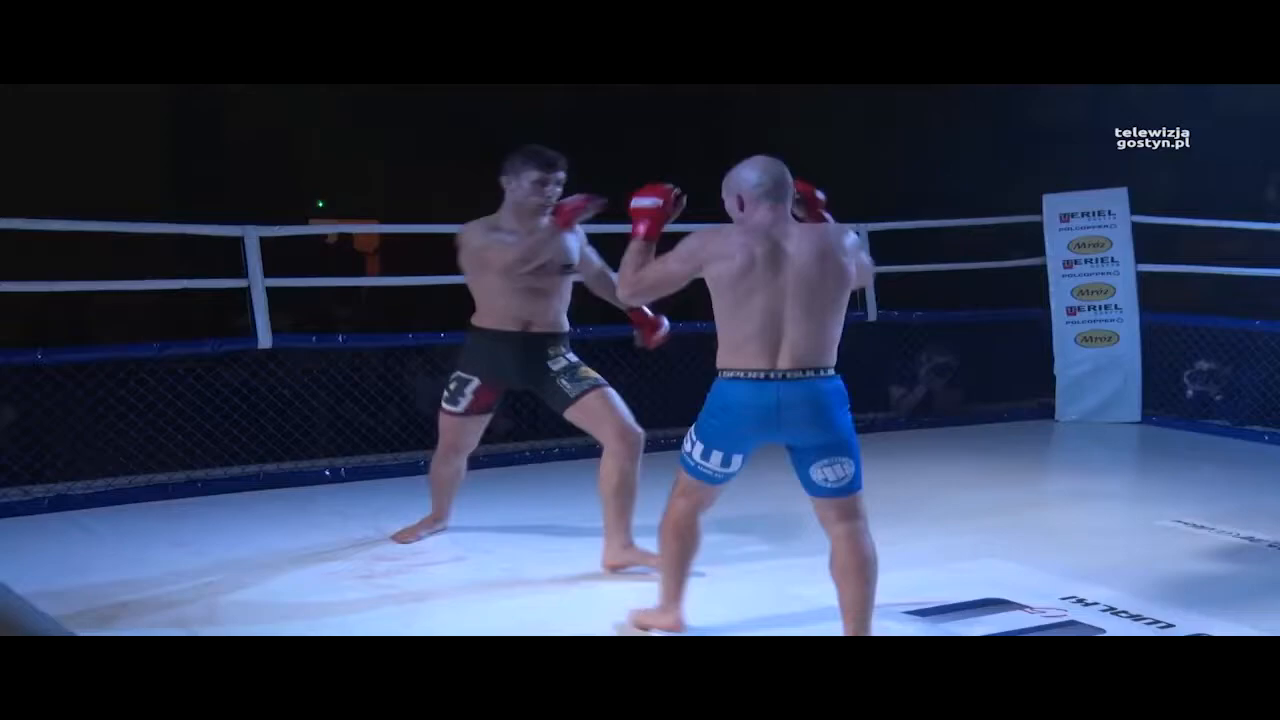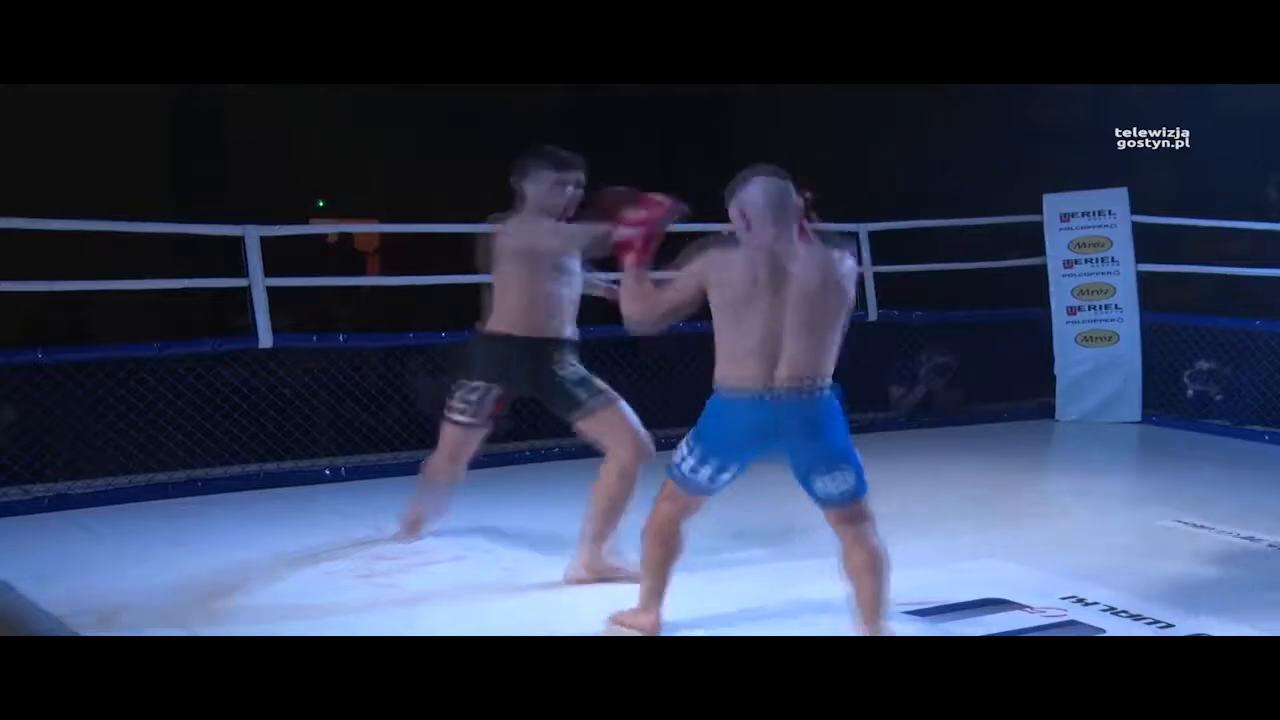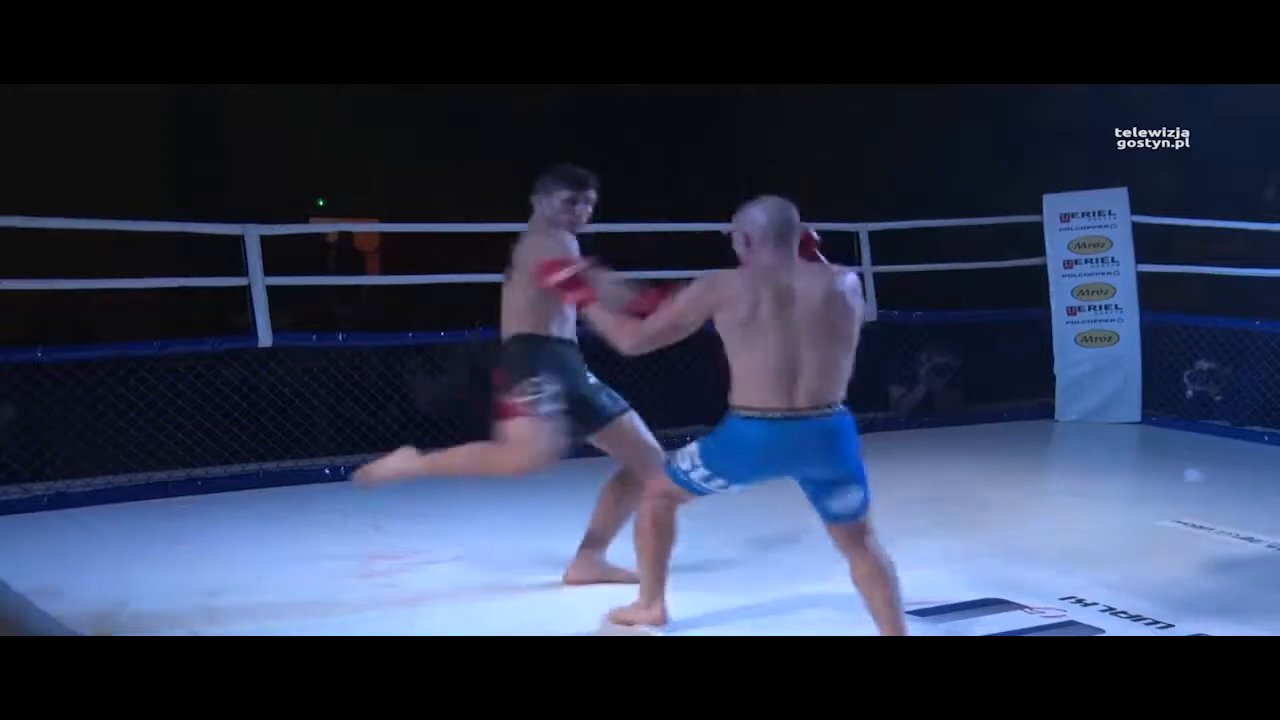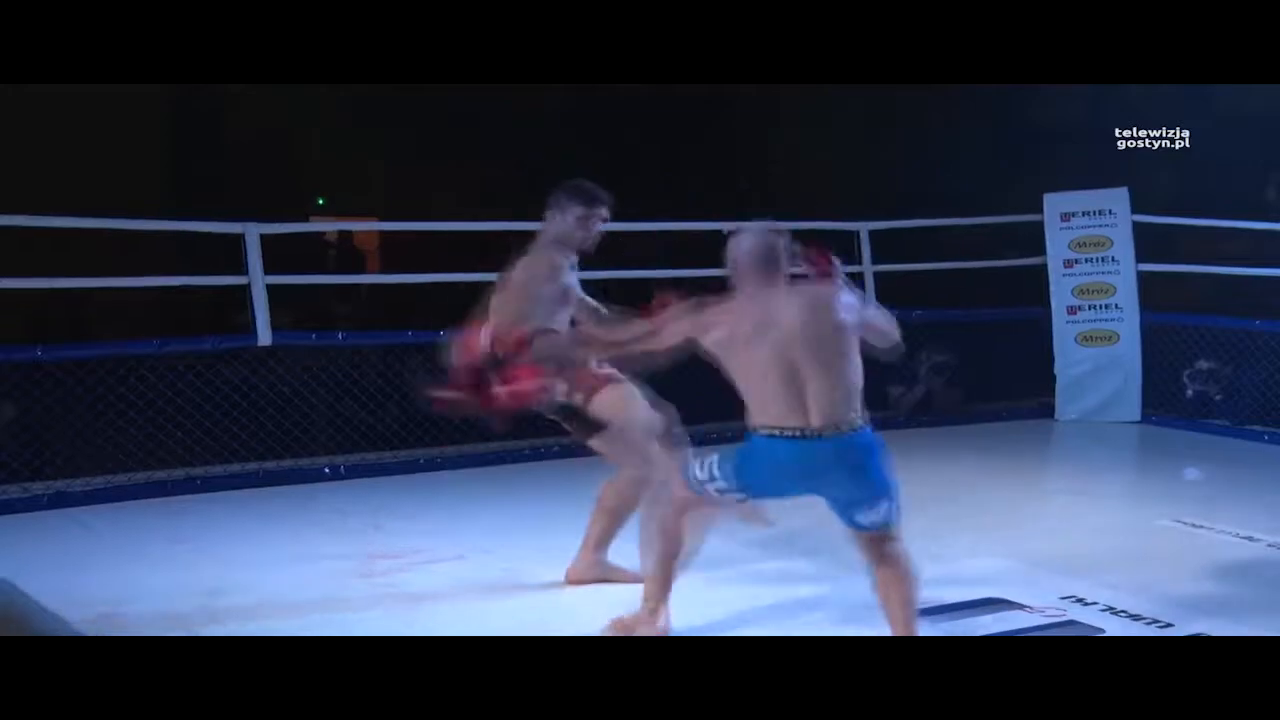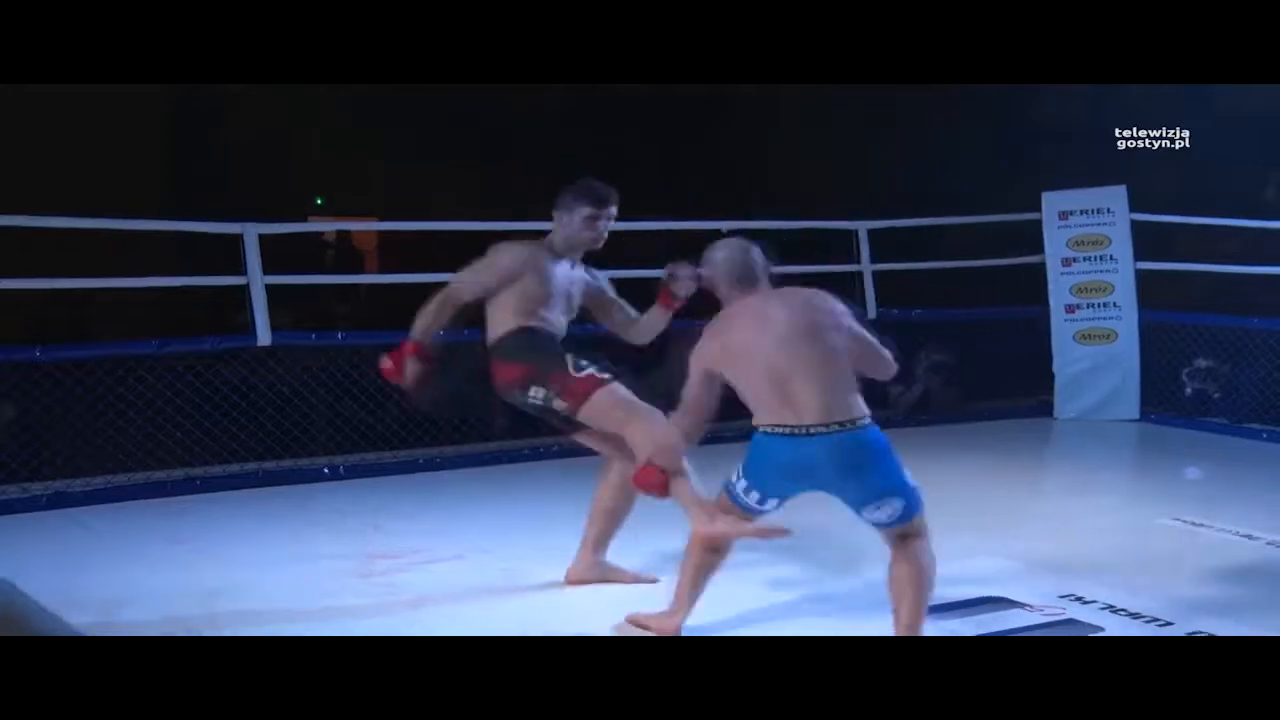
dt=0.1s
person 1, frame 1
left shoulder: (714, 243)
right shoulder: (839, 243)
left elbow: (629, 290)
right elbow: (862, 276)
left wrist: (646, 225)
right wrist: (821, 216)
left hip: (740, 399)
right hip: (816, 398)
left knee: (685, 502)
right knee: (846, 523)
left ankle: (667, 612)
right ankle: (858, 635)
person 1, frame 2
left shoulder: (719, 263)
right shoulder: (837, 264)
left elbow: (638, 314)
left wrist: (633, 254)
right wrist: (806, 241)
left hip: (736, 416)
right hip: (812, 415)
left knee: (670, 507)
right knee: (856, 526)
left ankle: (647, 612)
right ankle: (876, 631)
person 1, frame 3
left shoulder: (721, 289)
right shoulder: (841, 282)
left elbow: (634, 340)
right elbow: (851, 310)
left wrist: (582, 296)
right wrist: (816, 261)
left hip: (749, 437)
right hip: (825, 434)
left knee: (657, 494)
right knee: (856, 538)
left ankle: (650, 606)
right ankle: (895, 634)
person 1, frame 4
left shoulder: (714, 318)
right shoulder: (834, 300)
left elbow: (642, 338)
right elbow: (889, 336)
left hip: (772, 455)
right hip: (849, 451)
left knee: (673, 499)
right knee: (884, 544)
left ankle: (650, 616)
right ankle: (906, 635)
person 1, frame 5
left shoulder: (712, 342)
right shoulder: (817, 305)
left elbow: (689, 422)
right elbow: (884, 368)
left hip: (780, 454)
right hip: (854, 448)
right knee: (911, 538)
left ankle: (674, 616)
right ankle: (906, 638)
person 2, frame 1
left shoulder: (570, 235)
right shoulder: (478, 234)
left elbow: (606, 284)
right elbow: (511, 264)
left wrist: (642, 312)
right wrist: (561, 223)
left hip: (550, 351)
right hip: (490, 347)
left knee: (625, 436)
right knee: (452, 447)
left ankle: (619, 548)
right ankle: (439, 515)
person 2, frame 2
left shoulder: (569, 236)
right shoulder: (519, 229)
right wrist: (624, 225)
left hip: (557, 357)
right hip: (498, 351)
left knee: (636, 446)
right knee: (450, 458)
left ankle: (590, 558)
right ankle: (424, 511)
person 2, frame 3
left shoulder: (548, 249)
right shoulder: (554, 239)
right wrist: (635, 299)
left hip: (568, 366)
right hip: (533, 361)
left knee: (648, 458)
right knee: (528, 458)
left ankle: (587, 560)
right ankle: (413, 463)
person 2, frame 4
left shoulder: (557, 265)
right shoulder: (546, 257)
left elbow: (608, 325)
left hip: (546, 364)
right hip: (539, 363)
left knee: (637, 464)
right knee: (645, 417)
left ankle: (590, 560)
person 2, frame 5
left shoulder: (585, 279)
right shoulder: (521, 256)
left elbow: (639, 333)
right elbow: (449, 298)
left wrist: (672, 295)
right wrist: (414, 350)
left hip: (547, 372)
right hip: (525, 357)
left knee: (626, 453)
right knee: (645, 423)
left ankle: (588, 561)
right ankle: (697, 509)
